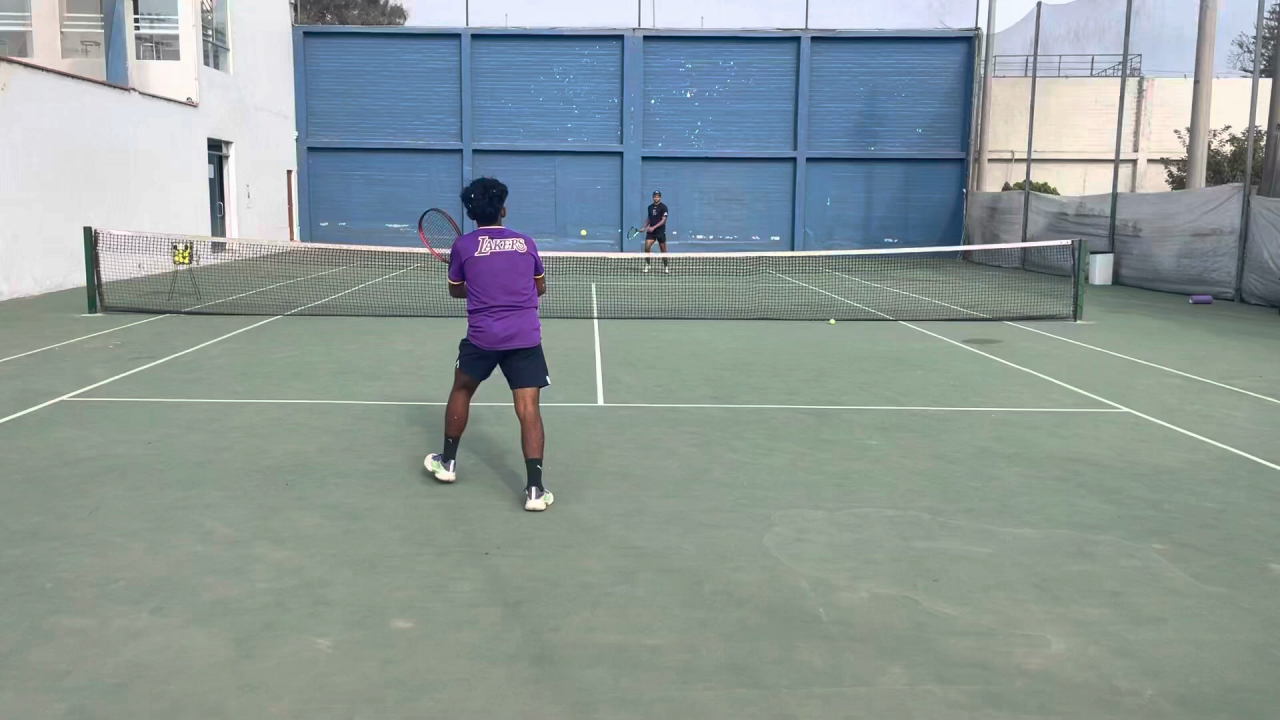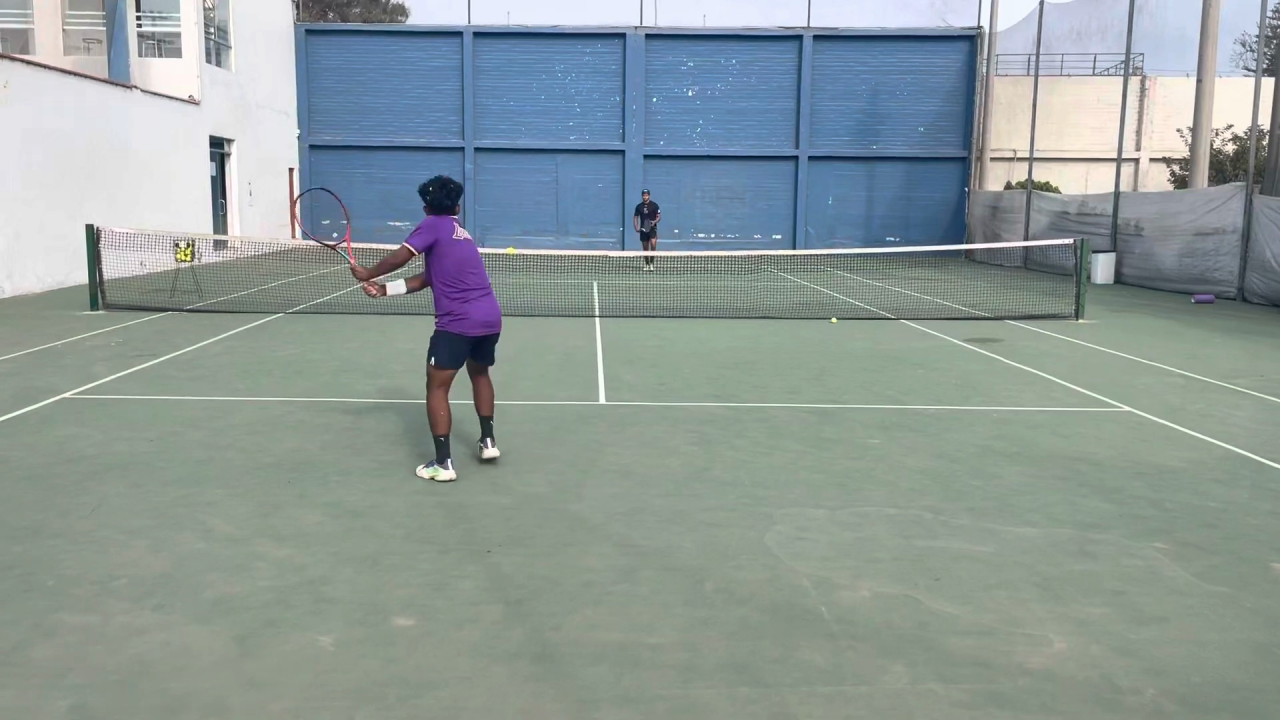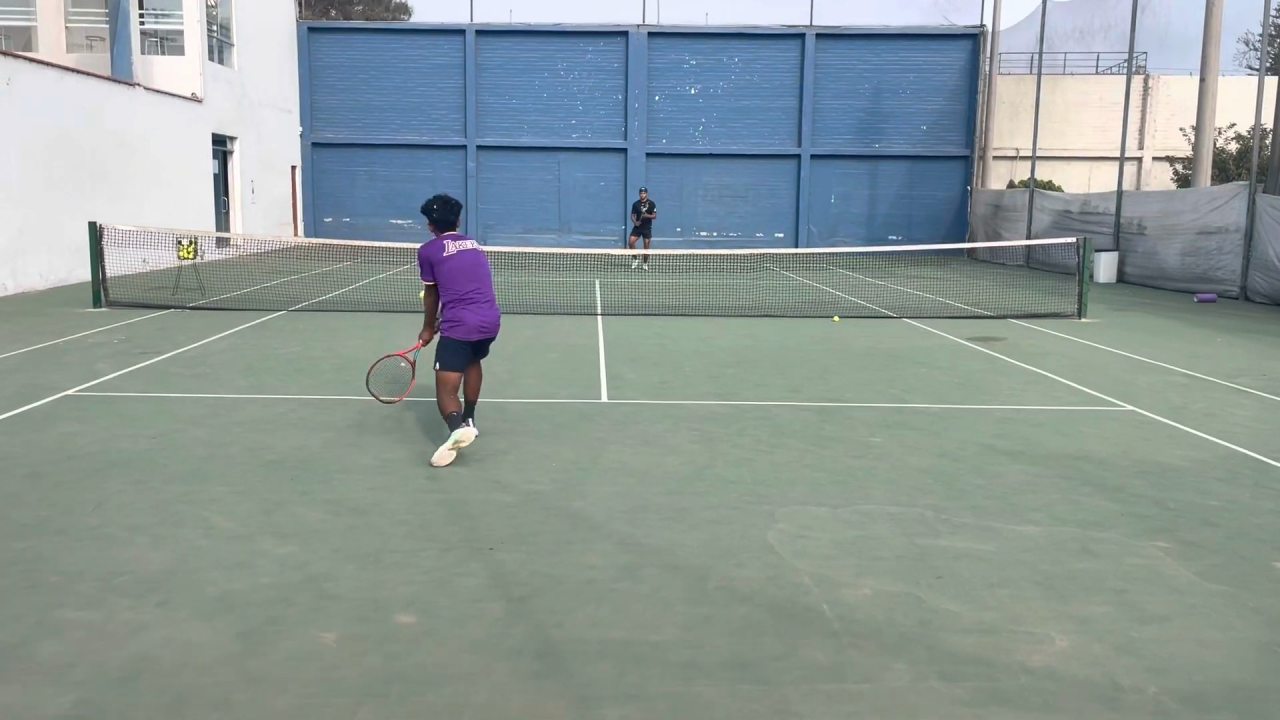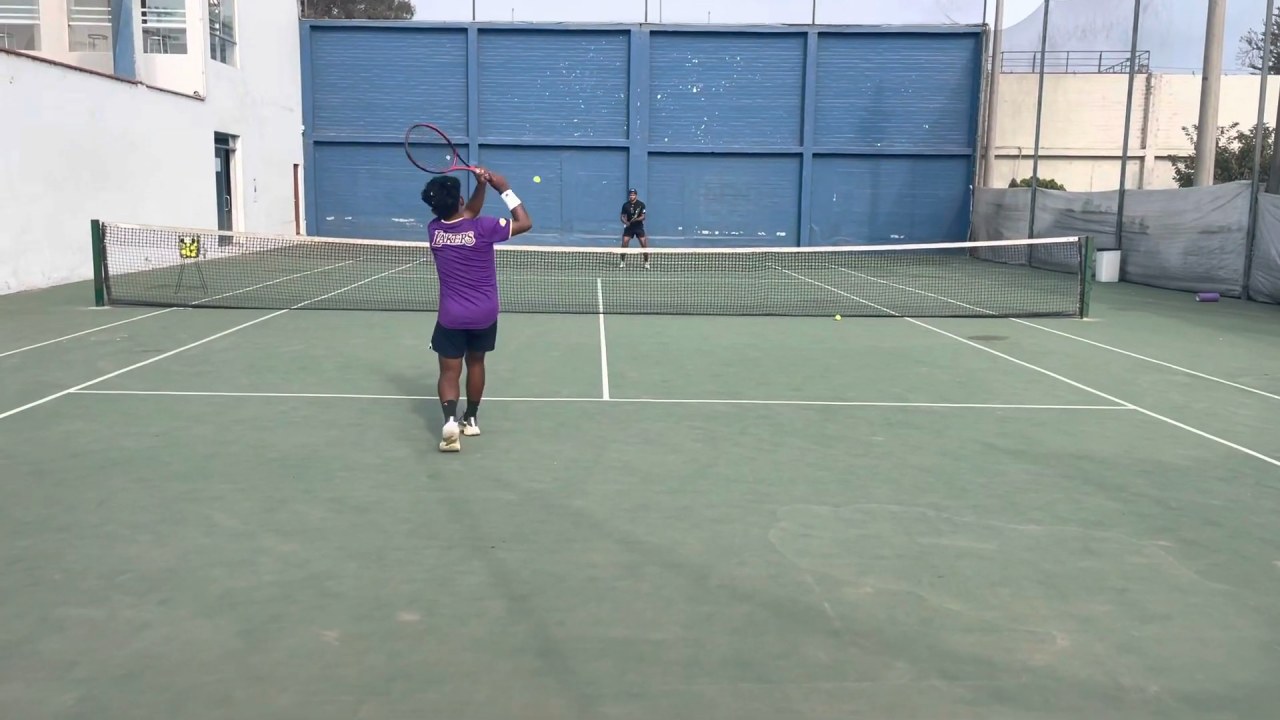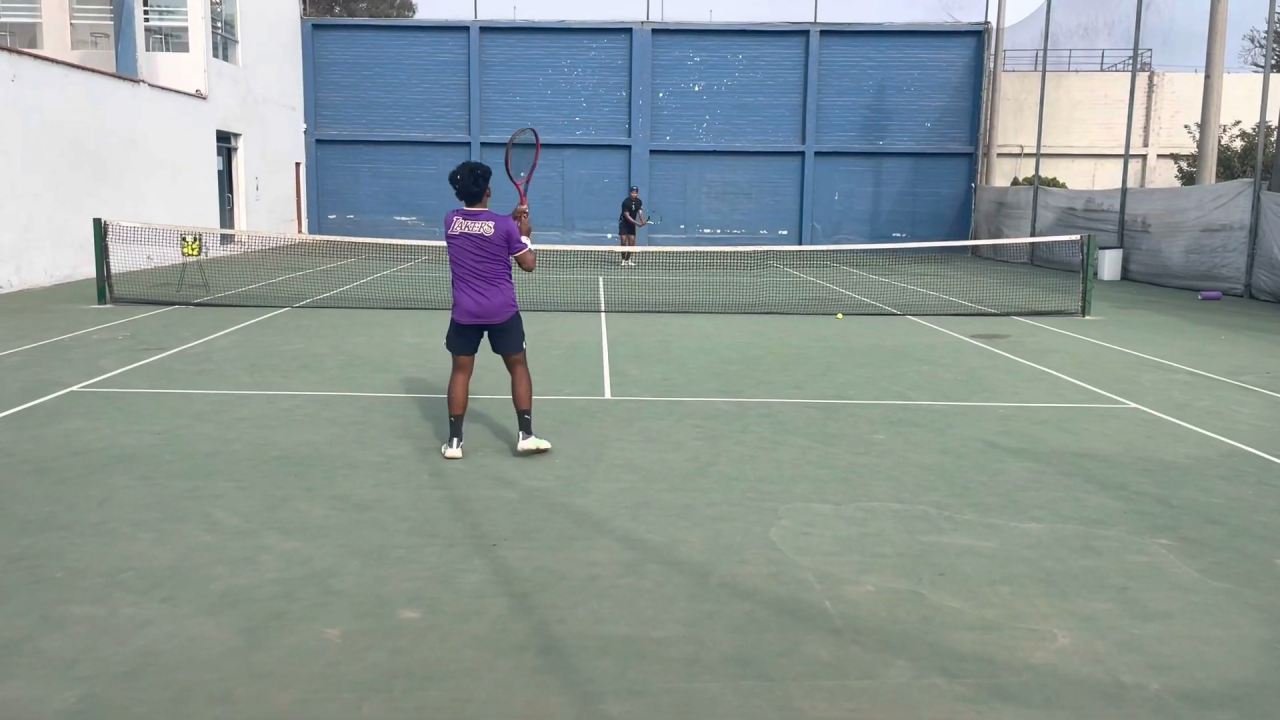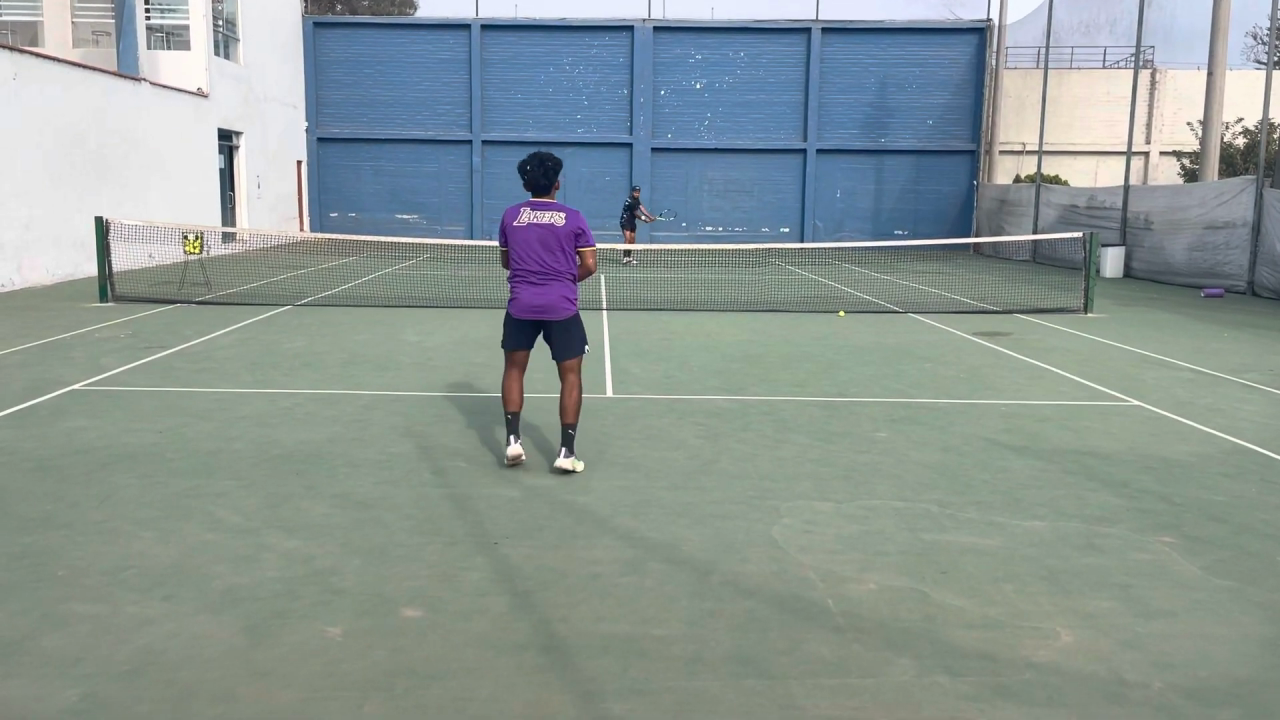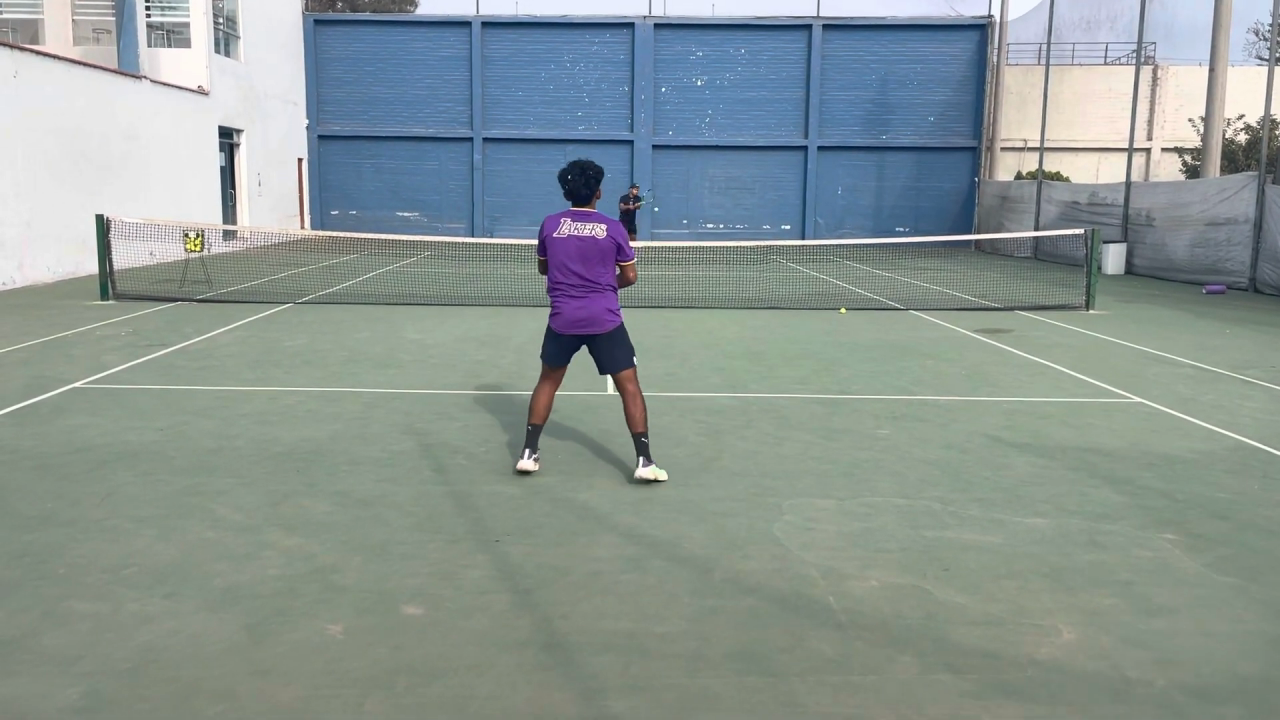
dt=0.5s
person 1, frame 1
left shoulder: (463, 245)
right shoulder: (525, 242)
left elbow: (456, 290)
right elbow: (540, 288)
left hip: (482, 336)
right hip: (525, 337)
left knee: (462, 390)
right knee: (529, 412)
left ankle: (447, 463)
right ankle: (536, 488)
person 1, frame 2
left shoulder: (434, 225)
right shoulder: (461, 234)
left elbow: (400, 257)
right elbow: (427, 278)
left wrist: (367, 275)
right wrist: (385, 288)
left hip: (457, 323)
right hip: (491, 319)
left knee: (437, 389)
right knee: (480, 374)
left ankle: (442, 463)
right ankle: (488, 440)
person 1, frame 3
left shoulder: (427, 250)
right shoulder: (474, 244)
left elbow: (431, 296)
left wrist: (428, 328)
right wrist: (437, 323)
left hip: (459, 326)
right hip: (491, 320)
left knee: (446, 390)
right knee: (473, 363)
left ankle: (458, 428)
right ankle: (468, 420)
person 1, frame 4
left shoulder: (433, 230)
right shoulder: (483, 227)
left elbow: (465, 217)
right elbow: (525, 224)
left wrist: (481, 185)
right wrist: (504, 189)
left hip: (451, 316)
right hip: (485, 313)
left knee: (449, 373)
right knee: (475, 362)
left ankle: (451, 419)
right ankle: (470, 419)
person 1, frame 5
left shoulder: (450, 221)
right shoulder: (504, 225)
right elbow: (529, 265)
right wrist: (524, 233)
left hip: (464, 312)
right hip: (503, 310)
left knee: (461, 373)
right knee: (519, 368)
left ankle: (454, 441)
right ankle: (526, 434)
person 1, frame 6
left shoulder: (510, 215)
right shoulder: (572, 217)
right elbow: (589, 265)
left hip: (521, 306)
right hip: (561, 307)
left knee: (513, 370)
right knee: (571, 377)
left ankle: (513, 439)
right ankle: (567, 451)
person 1, frame 7
left shoulder: (549, 225)
right shoulder: (612, 229)
left elbow: (544, 269)
right elbow: (630, 277)
left hip: (563, 320)
right hip: (604, 320)
left knee: (547, 382)
right knee: (629, 387)
left ankle: (528, 452)
right ankle: (644, 461)
